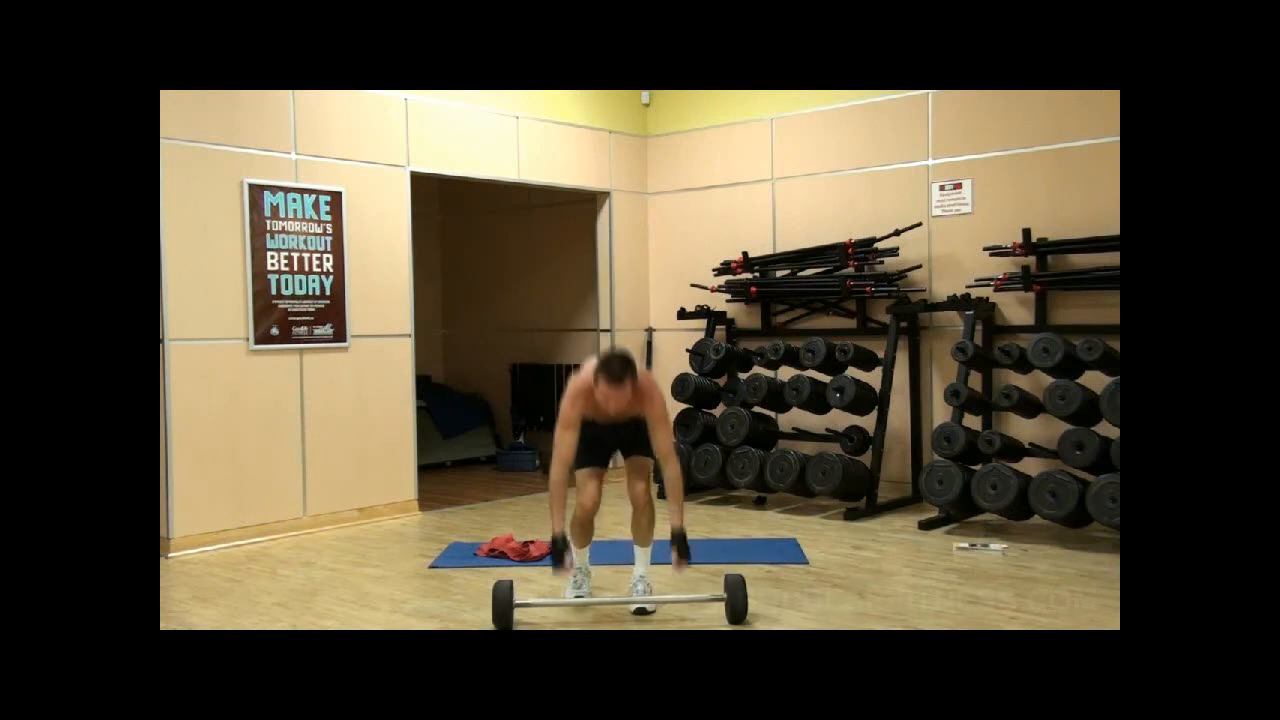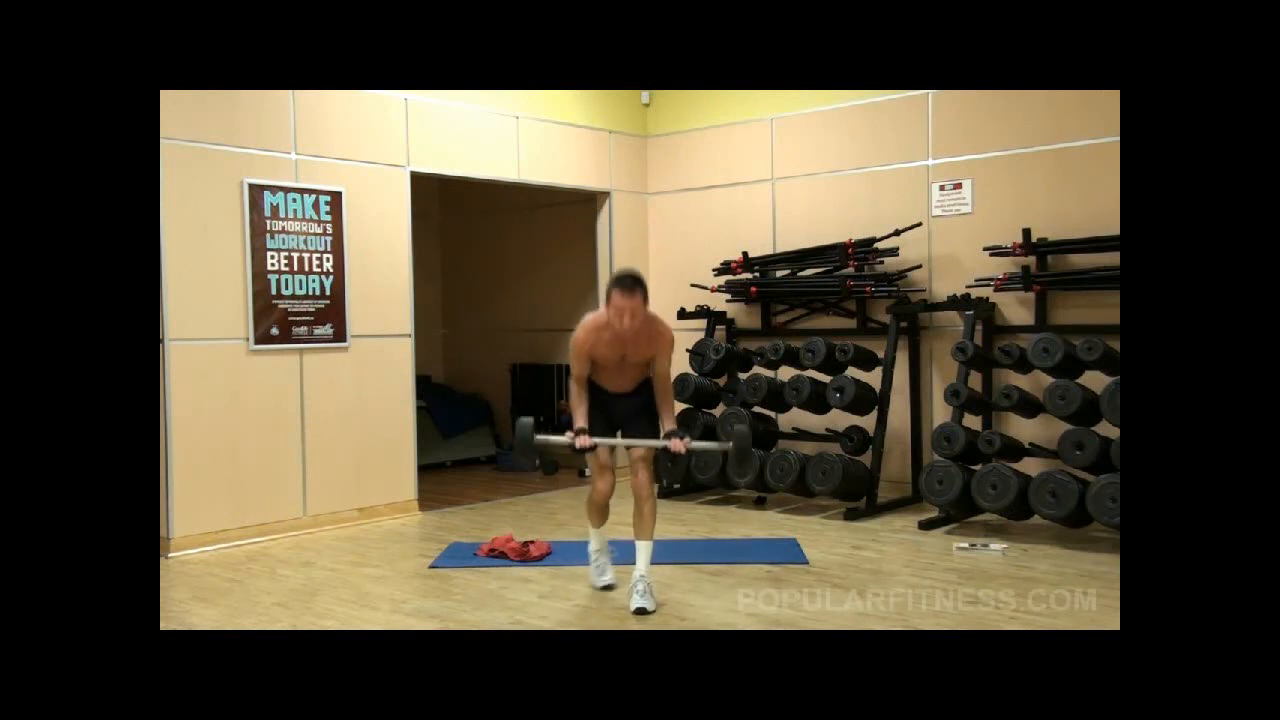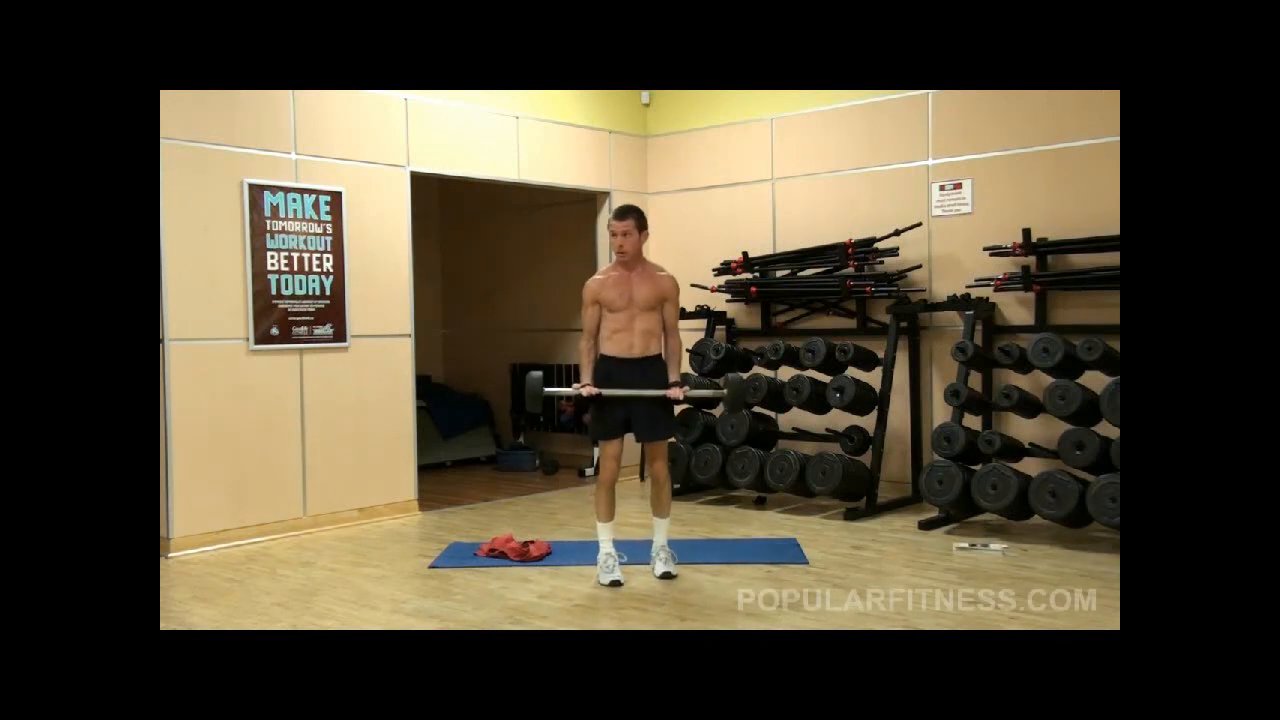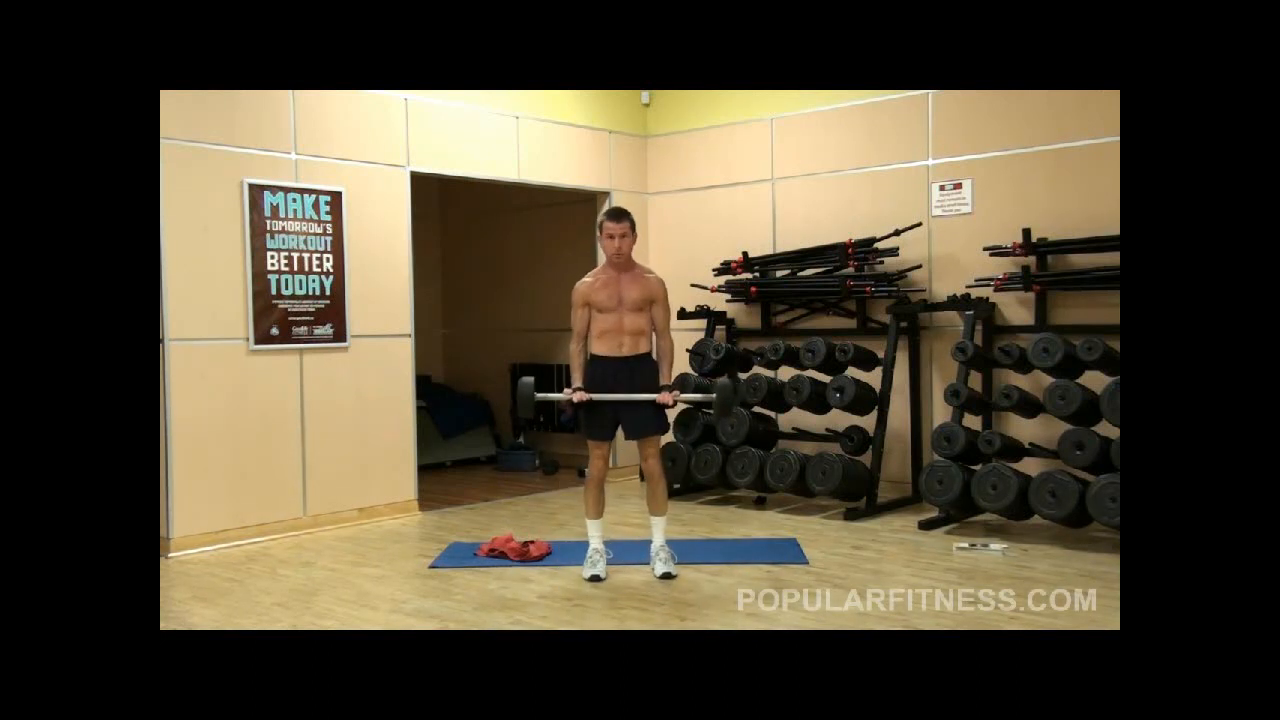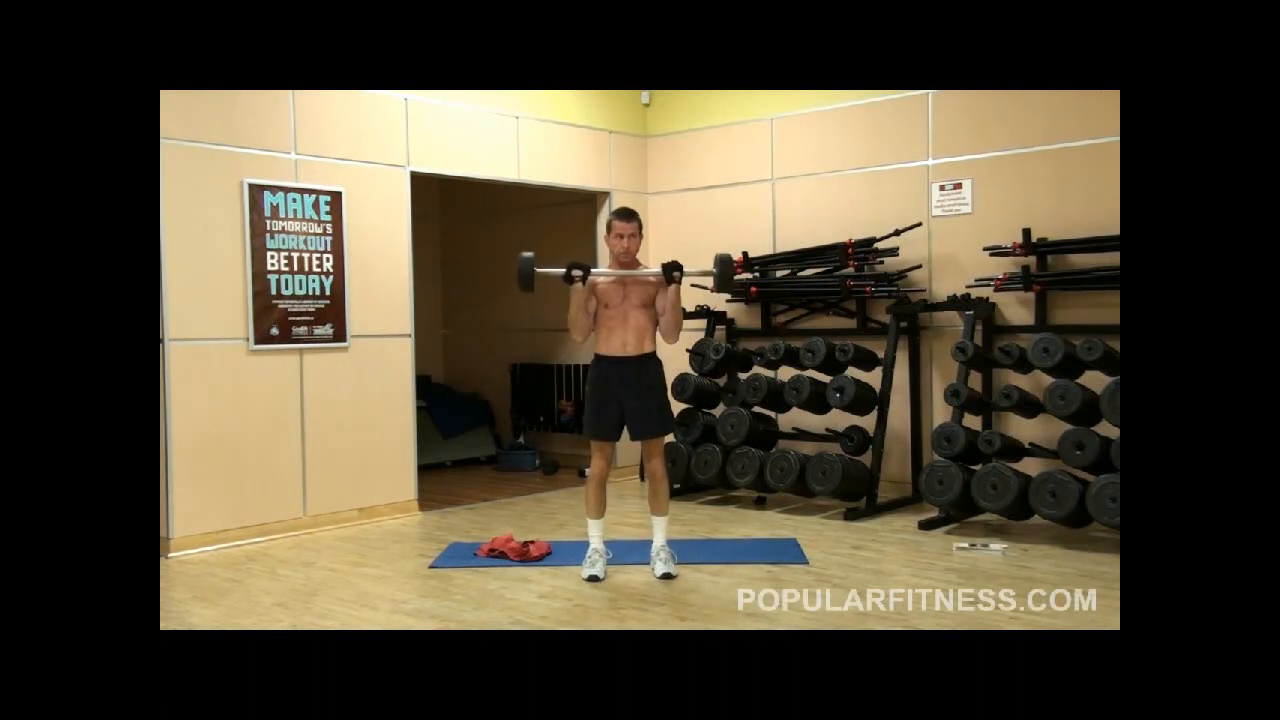
dt=1s
person 1, frame 1
left shoulder: (648, 392)
right shoulder: (577, 393)
left elbow: (669, 460)
right elbow: (560, 465)
left wrist: (678, 529)
right wrist: (558, 535)
left hip: (636, 423)
right hip: (591, 425)
left knee: (641, 492)
right knee: (587, 501)
left ankle: (640, 577)
right ankle: (579, 567)
person 1, frame 2
left shoulder: (660, 333)
right shoulder: (587, 332)
left elbow: (662, 383)
right elbow: (578, 381)
left wrist: (671, 428)
right wrist: (580, 426)
left hip: (640, 397)
right hip: (598, 398)
left knee: (643, 480)
right knee: (603, 484)
left ankle: (641, 575)
right ankle: (598, 549)
person 1, frame 3
left shoulder: (664, 281)
right shoulder: (596, 284)
left elbow: (671, 335)
right elbow: (589, 338)
left wrist: (675, 379)
right wrist: (586, 379)
left hip: (651, 373)
right hip: (610, 373)
left knee: (658, 466)
right knee: (608, 468)
left ankle: (661, 545)
right ankle: (606, 551)
person 1, frame 4
left shoulder: (652, 283)
right shoulder: (585, 287)
left elbow: (663, 336)
right elbow: (578, 340)
left wrist: (666, 383)
right wrist: (577, 384)
left hip: (641, 371)
right hip: (600, 372)
left knee: (652, 462)
right knee: (597, 464)
left ankle: (659, 545)
right ankle: (596, 547)
person 1, frame 5
left shoulder: (656, 281)
right shoulder: (593, 282)
left elbow: (671, 334)
right elbow: (579, 334)
left wrist: (673, 287)
right wrist: (577, 287)
left hip: (646, 371)
right hip: (605, 372)
left knee: (655, 461)
right knee: (599, 463)
left ankle: (660, 545)
right ankle: (596, 547)
